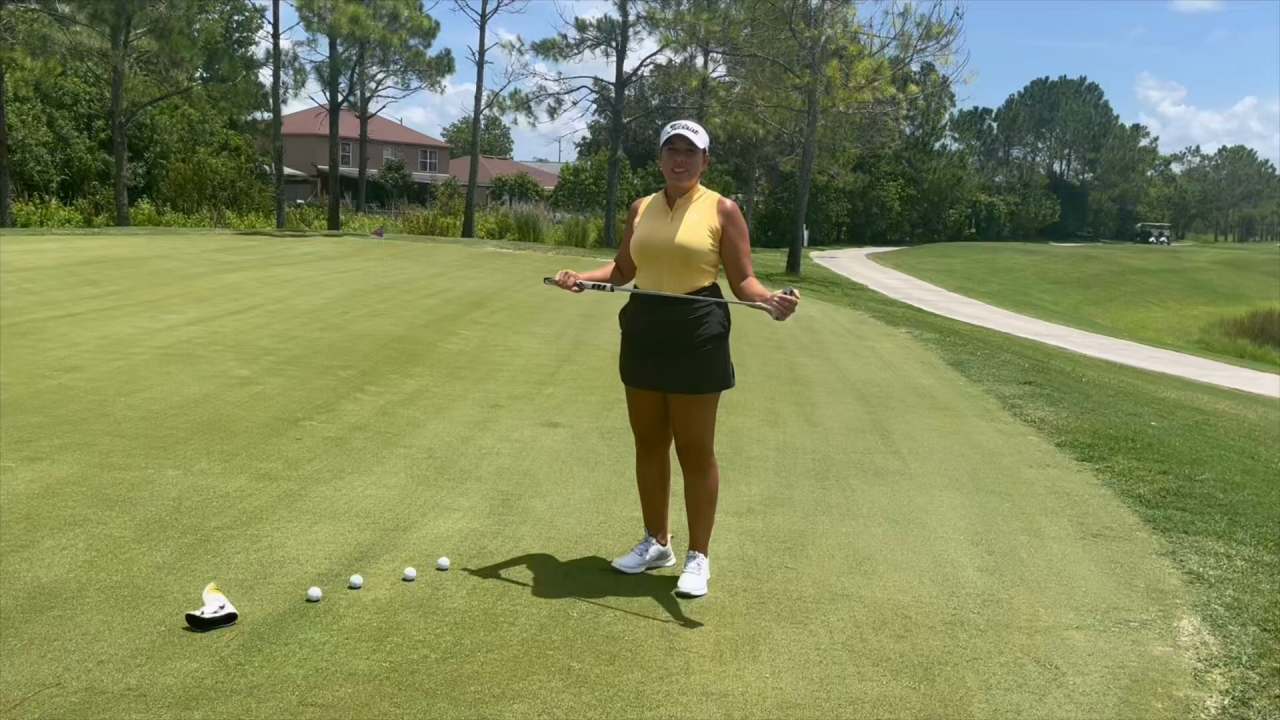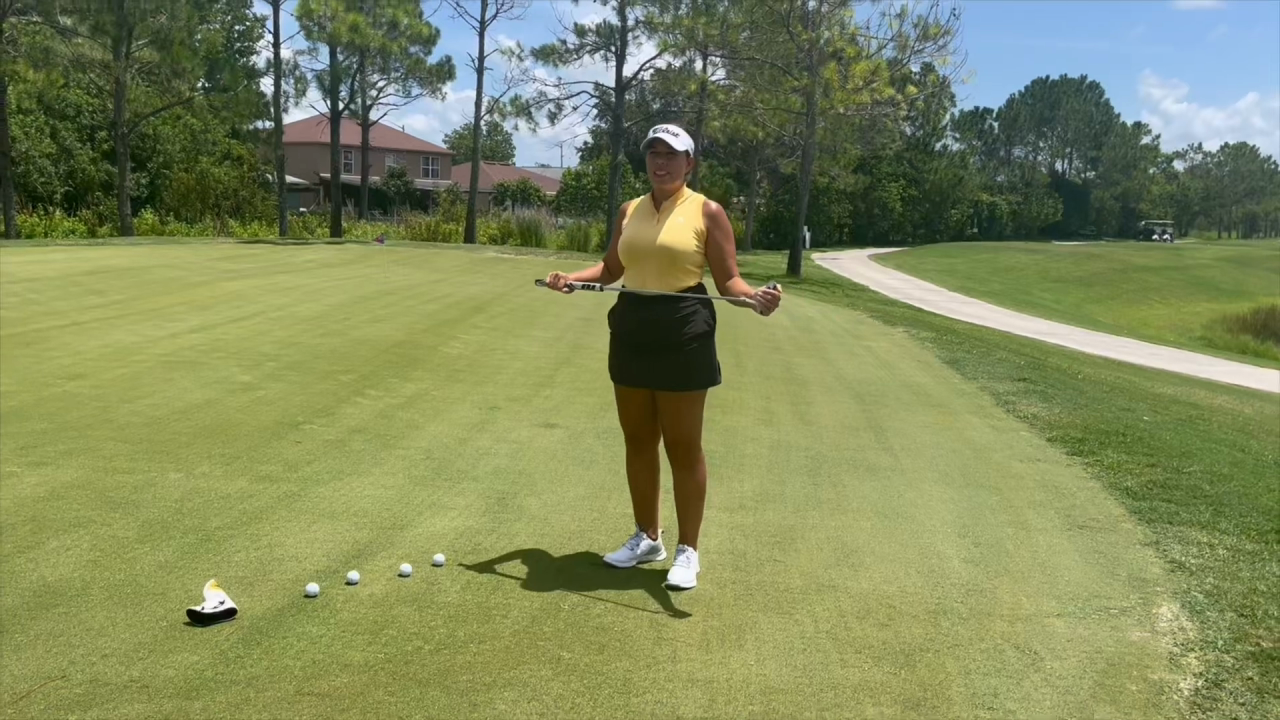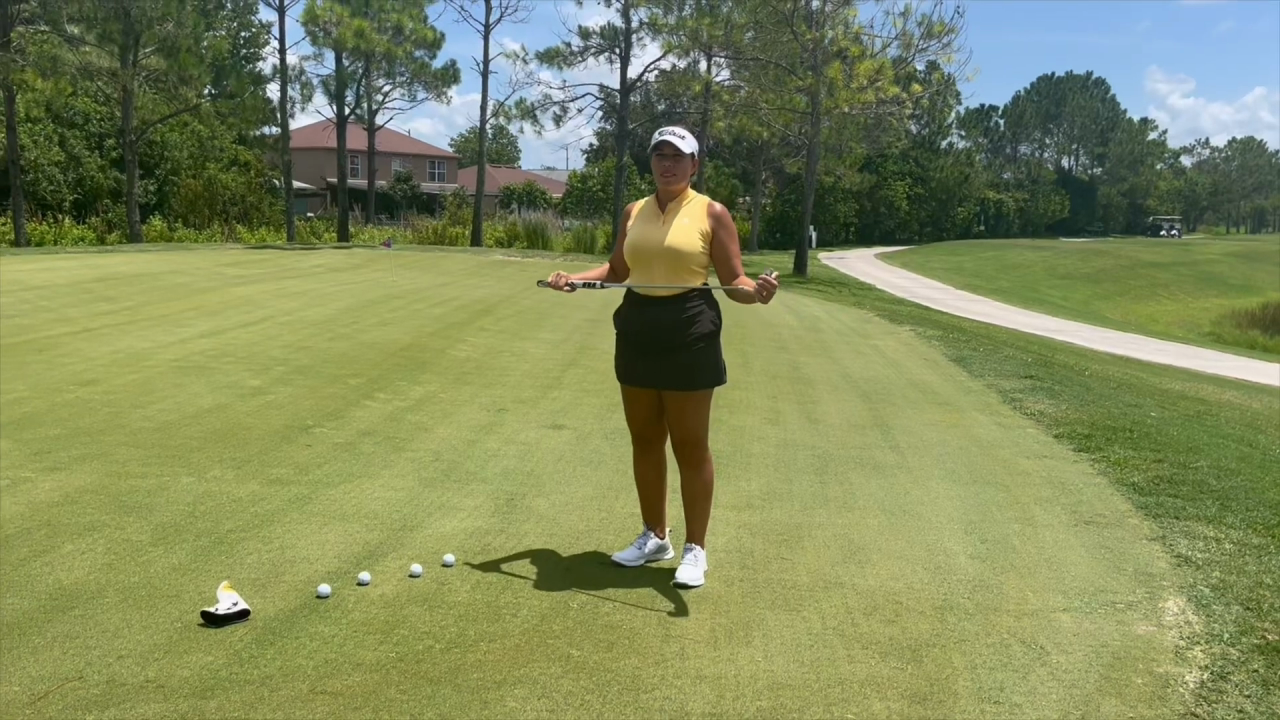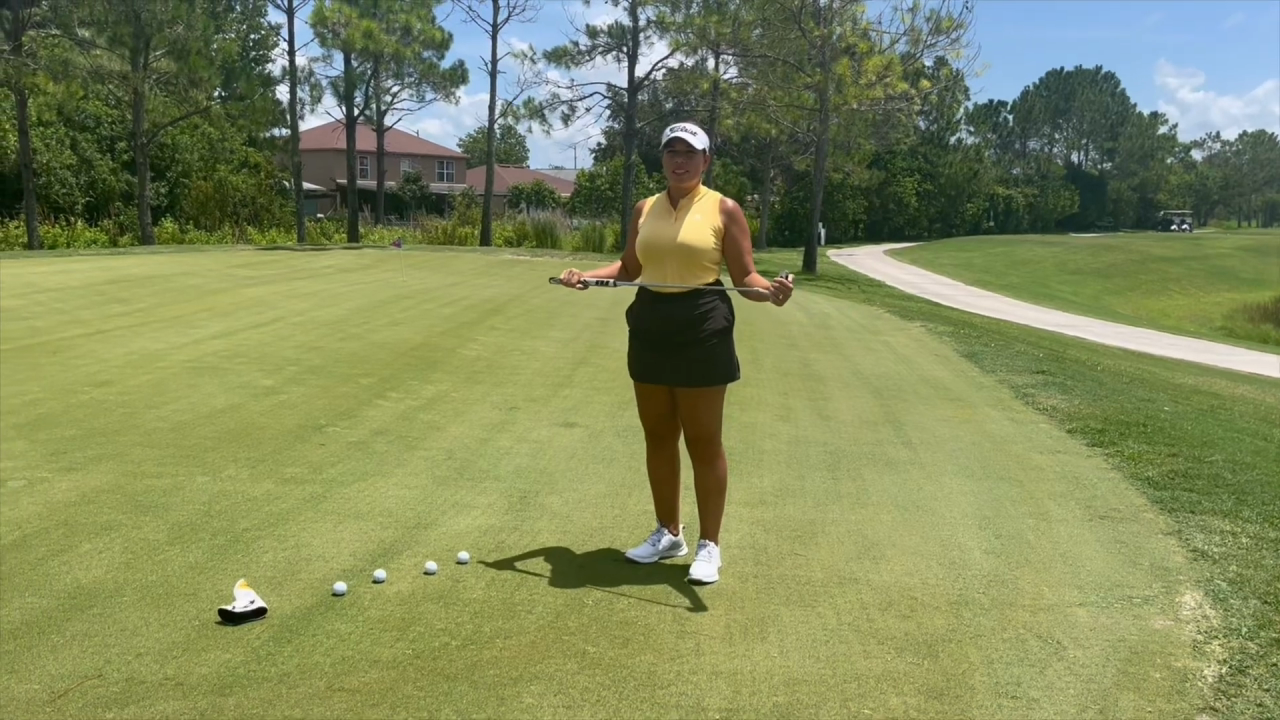
dt=0.4s
person 1, frame 1
left shoulder: (722, 209)
right shoulder: (640, 208)
left elbow: (742, 279)
right elbow: (622, 269)
left wrist: (771, 300)
right wrist: (579, 276)
left hip: (697, 334)
right hip: (642, 331)
left knee: (695, 451)
right knee: (648, 444)
left ankle: (698, 557)
right ankle: (655, 542)
person 1, frame 2
left shoulder: (706, 211)
right shoulder: (628, 210)
left elbow: (727, 279)
right elbow: (610, 268)
left wrist: (755, 297)
right wrist: (570, 278)
left hip: (683, 333)
right hip: (631, 330)
left knee: (683, 447)
right knee: (637, 441)
left ankle: (688, 550)
right ankle: (647, 537)
person 1, frame 3
left shoulder: (712, 212)
right shoulder: (633, 211)
left elbow: (732, 280)
right elbow: (616, 269)
left wrist: (755, 290)
right wrist: (573, 277)
left hip: (689, 333)
right hip: (636, 330)
left knee: (690, 446)
right knee: (644, 440)
left ankle: (695, 548)
right ankle: (654, 535)
person 1, frame 4
left shoulder: (724, 209)
right shoulder: (644, 209)
left elbow: (744, 277)
right elbow: (629, 267)
left wrist: (771, 290)
right wrist: (586, 275)
left hip: (702, 328)
right hip: (649, 327)
left knee: (703, 442)
right knee: (658, 438)
left ankle: (709, 545)
right ankle: (668, 533)
